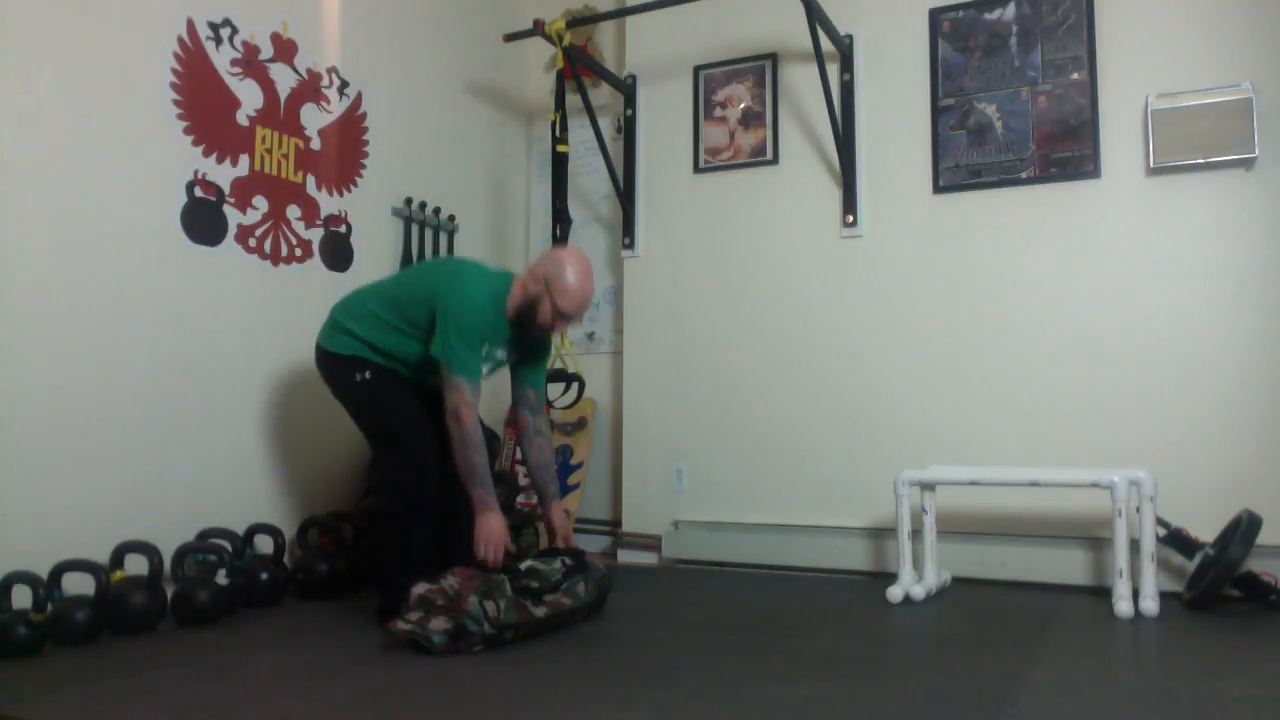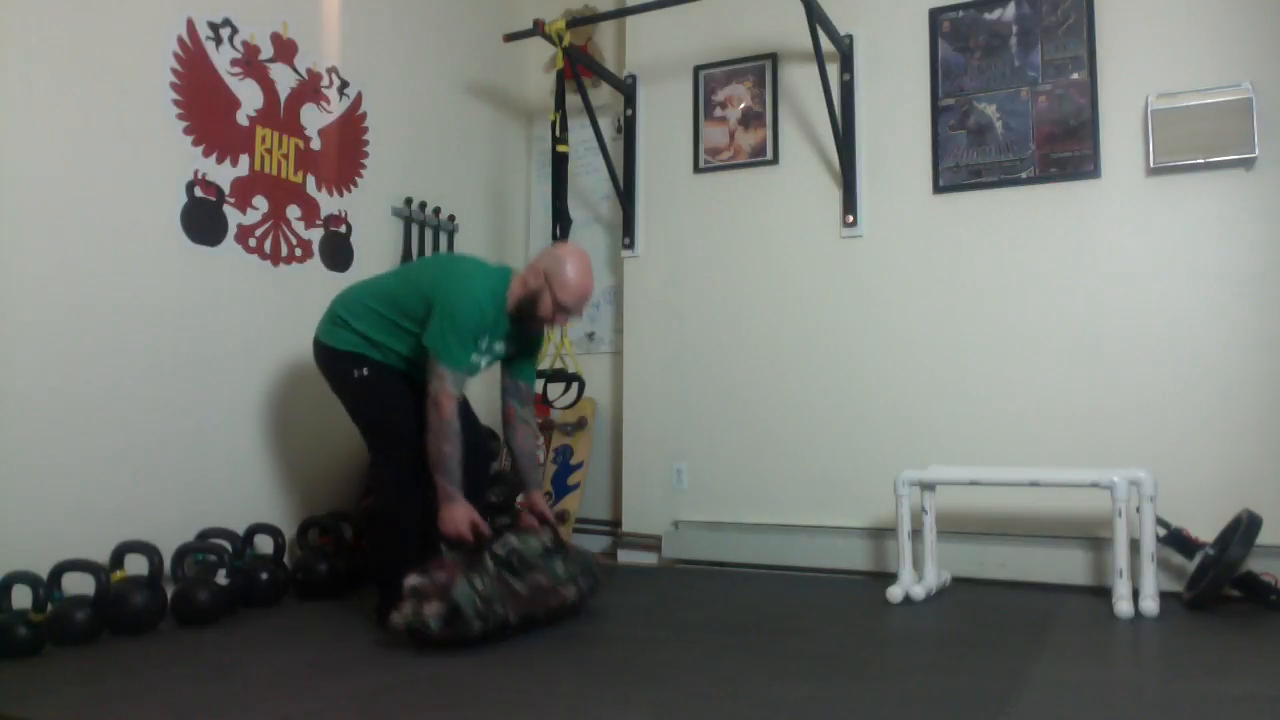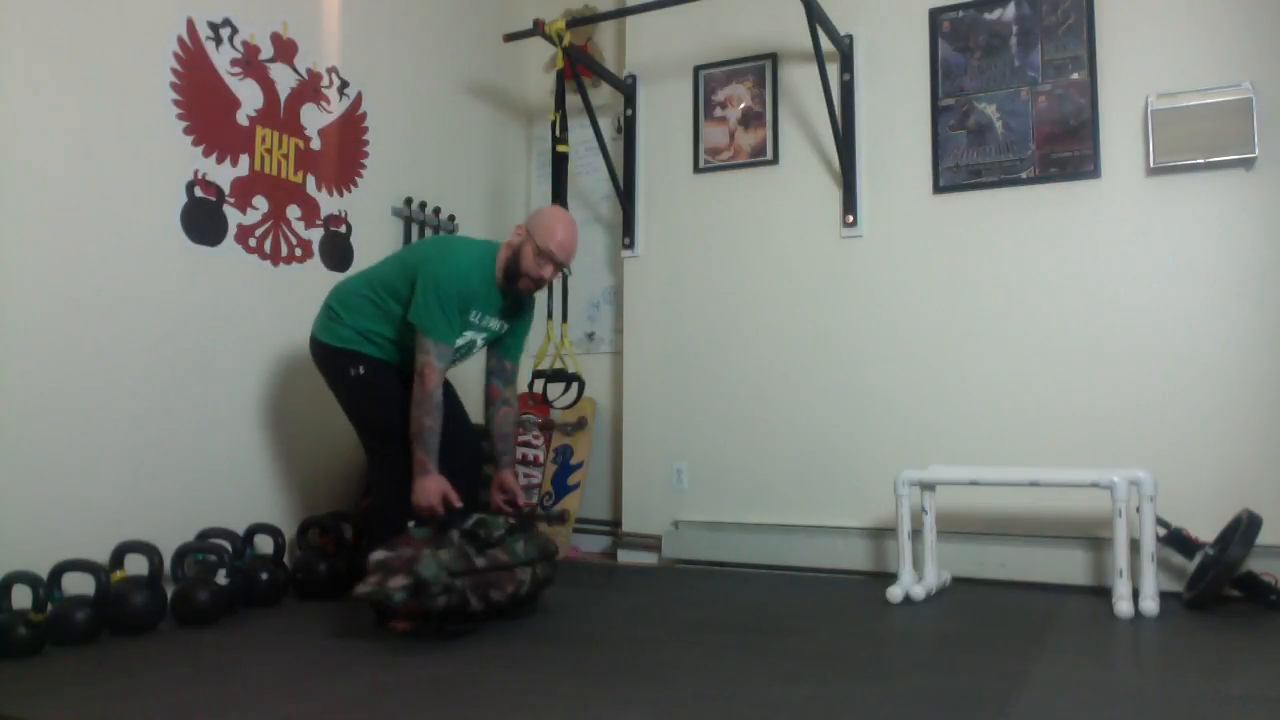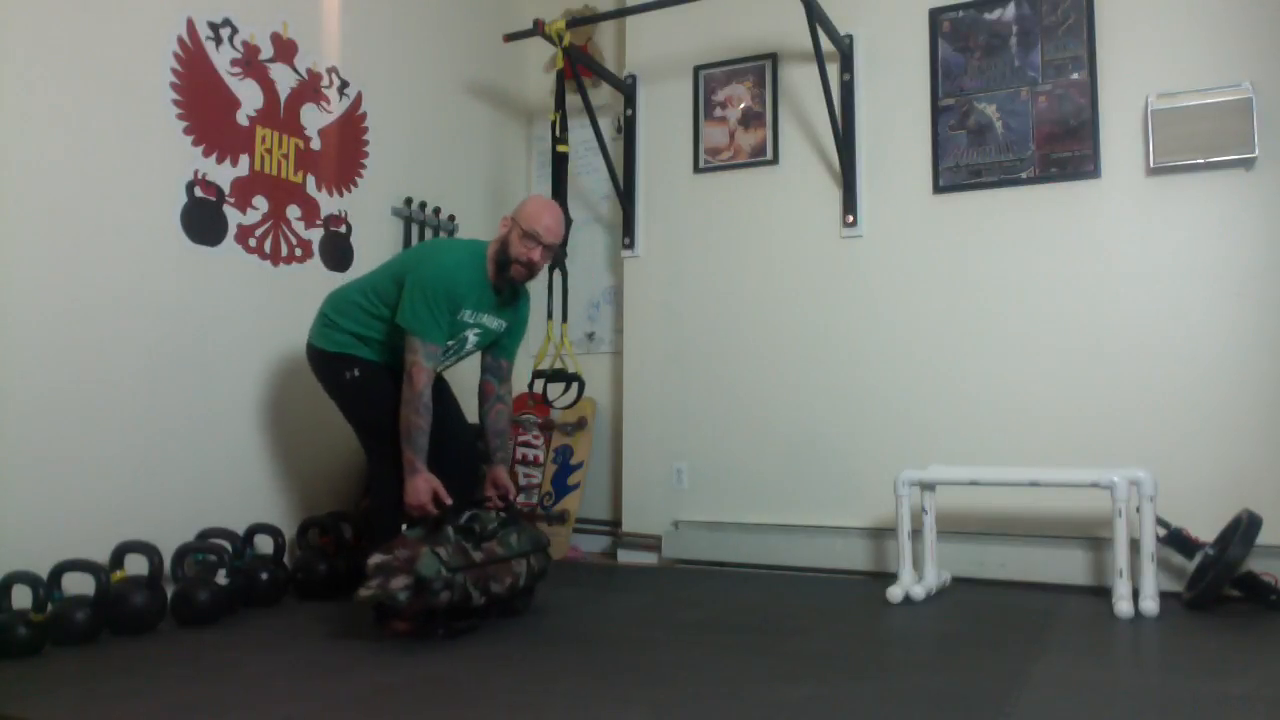
dt=0.4s
person 1, frame 1
left shoulder: (531, 329)
right shoulder: (470, 299)
left elbow: (533, 419)
right elbow: (462, 412)
left wrist: (552, 502)
right wrist: (488, 509)
left hip: (409, 363)
right hip: (354, 349)
left knee: (463, 460)
right knee: (414, 461)
right ankle: (399, 604)
person 1, frame 2
left shoulder: (527, 323)
right shoulder: (470, 296)
left elbow: (519, 407)
right elbow: (443, 404)
left wrist: (533, 490)
right wrist: (450, 500)
left hip: (410, 359)
right hip: (353, 346)
left knee: (466, 455)
right knee: (407, 461)
right ankle: (398, 603)
person 1, frame 3
left shoulder: (520, 304)
right shoulder: (456, 269)
left elbow: (502, 387)
right elbow: (429, 378)
left wrist: (505, 468)
right wrist: (426, 472)
left hip: (404, 352)
right hip: (350, 341)
left knee: (463, 454)
right knee: (400, 464)
person 1, frame 4
left shoulder: (516, 303)
right shoulder: (445, 270)
left elbow: (497, 385)
right elbow: (418, 378)
left wrist: (499, 463)
right wrist: (415, 471)
left hip: (402, 355)
right hip: (347, 345)
left knee: (461, 454)
right knee: (397, 462)
